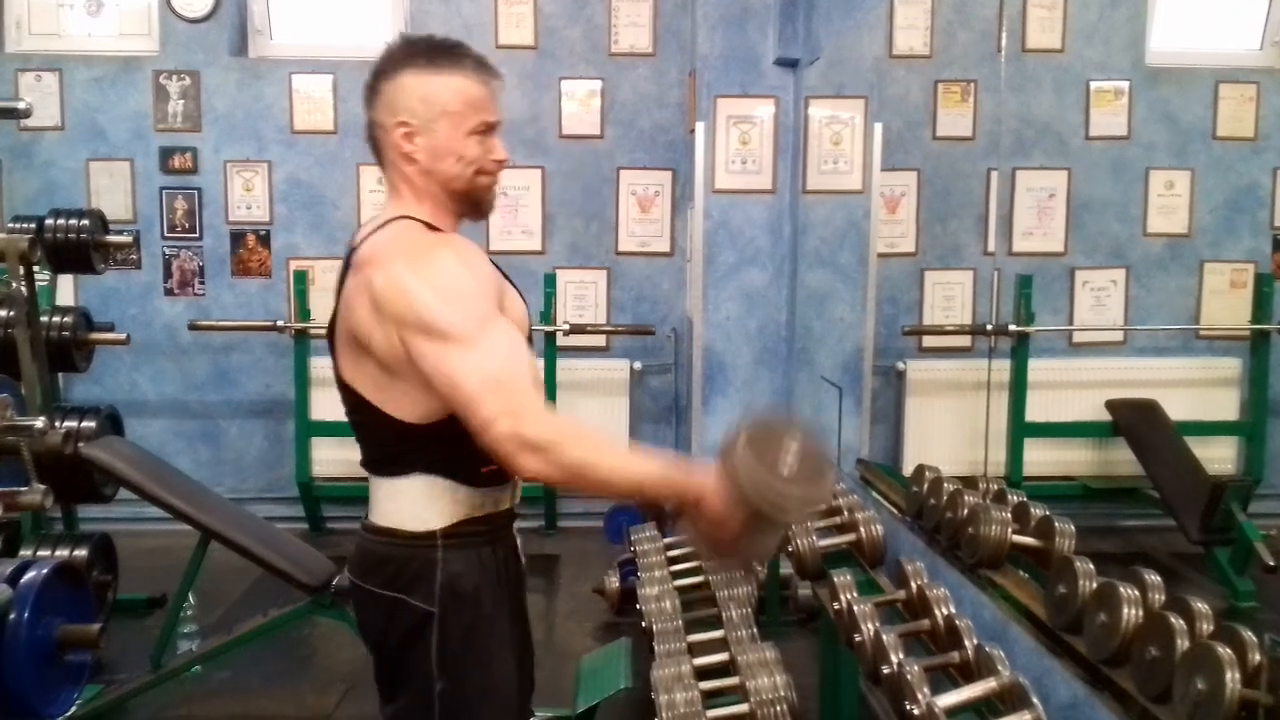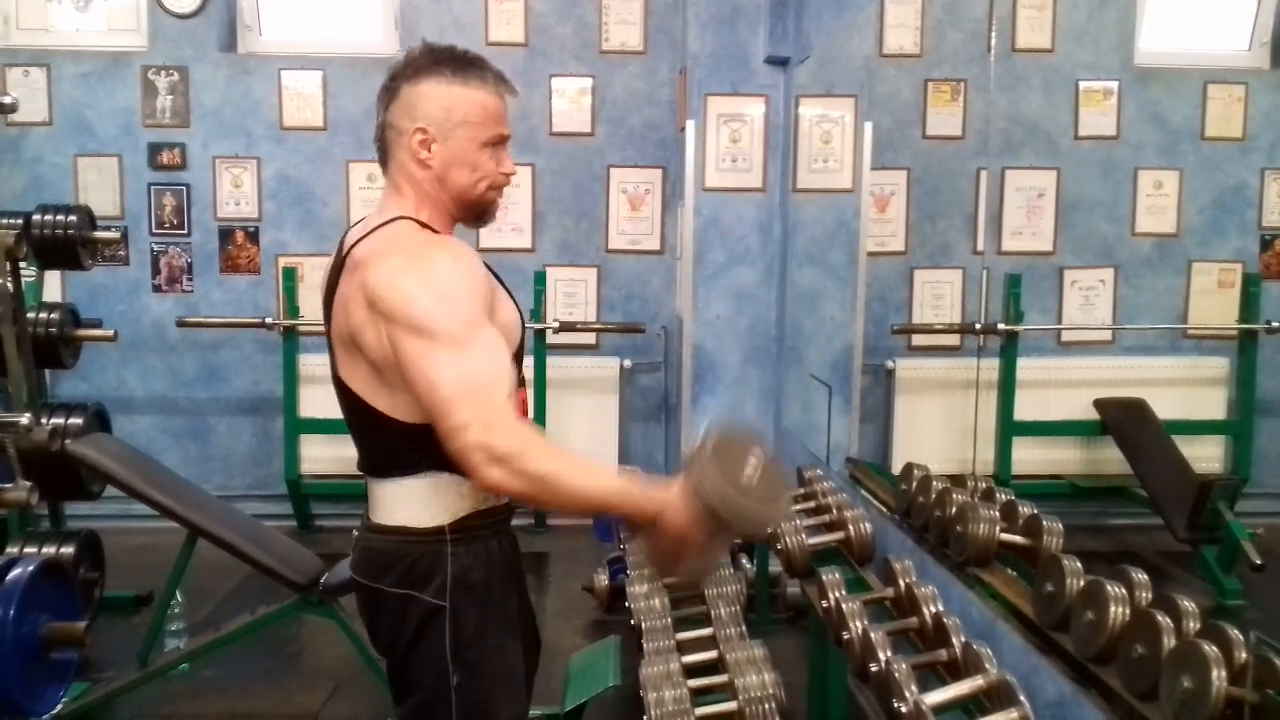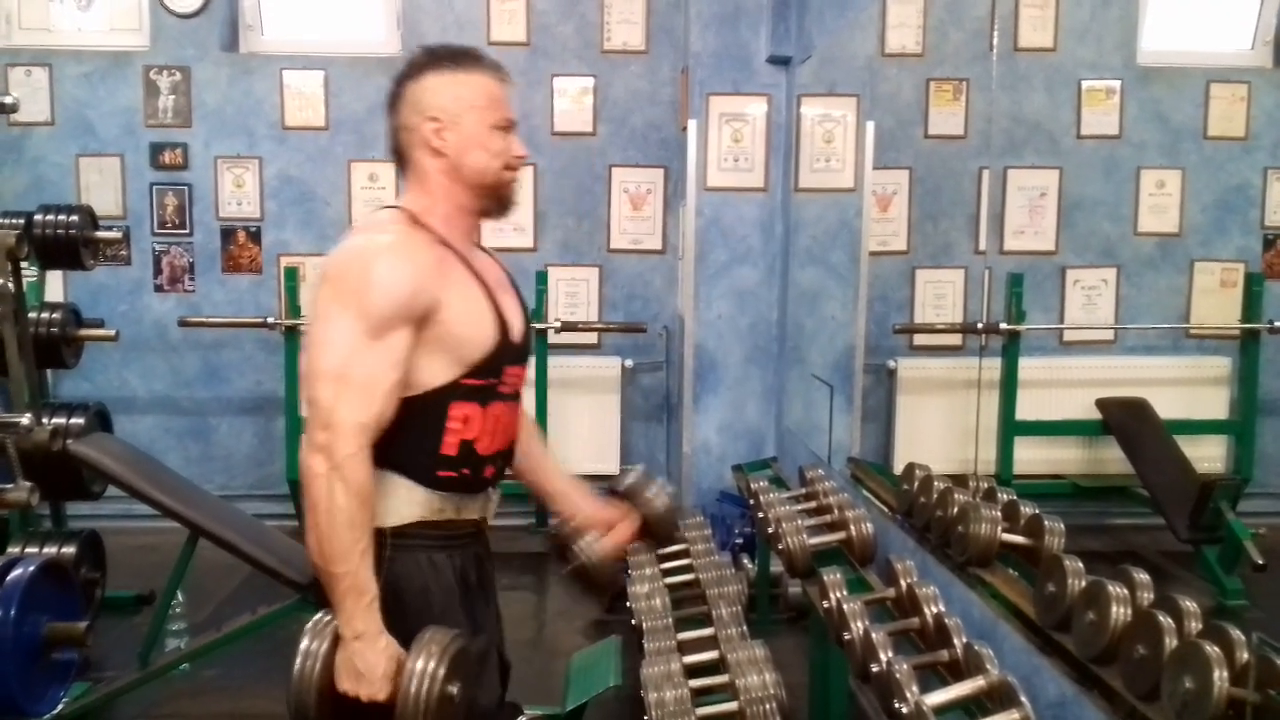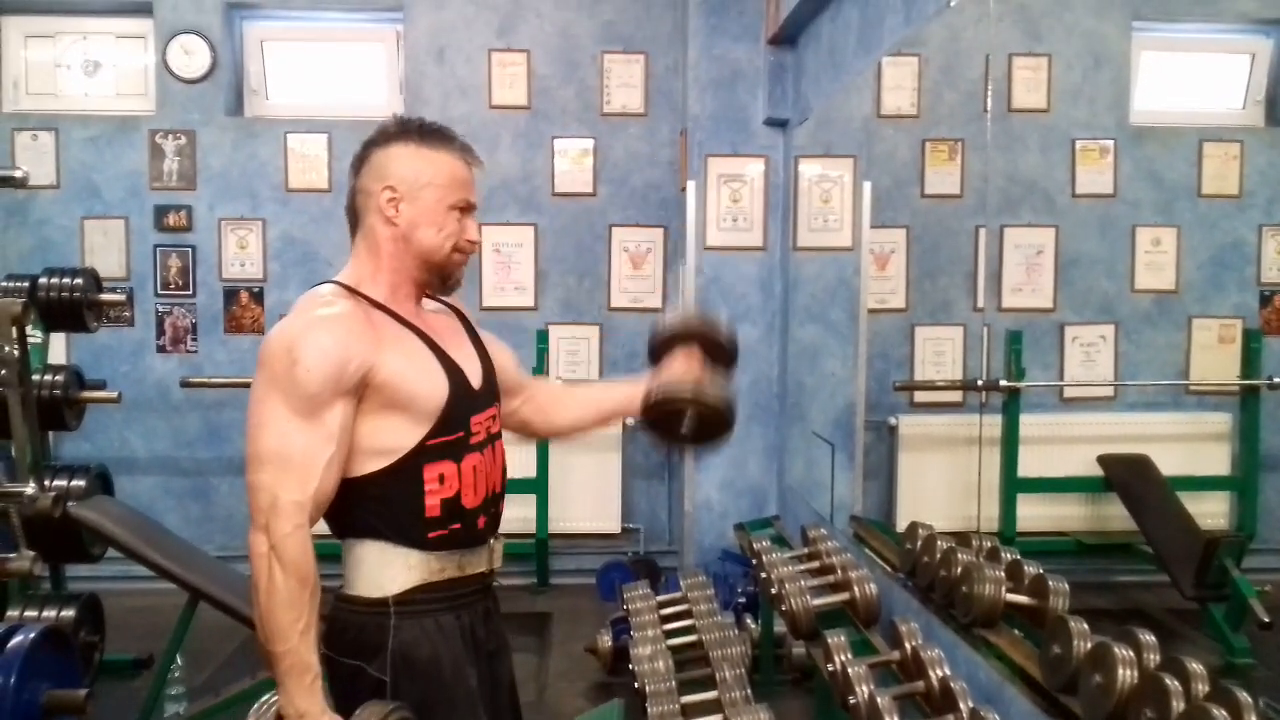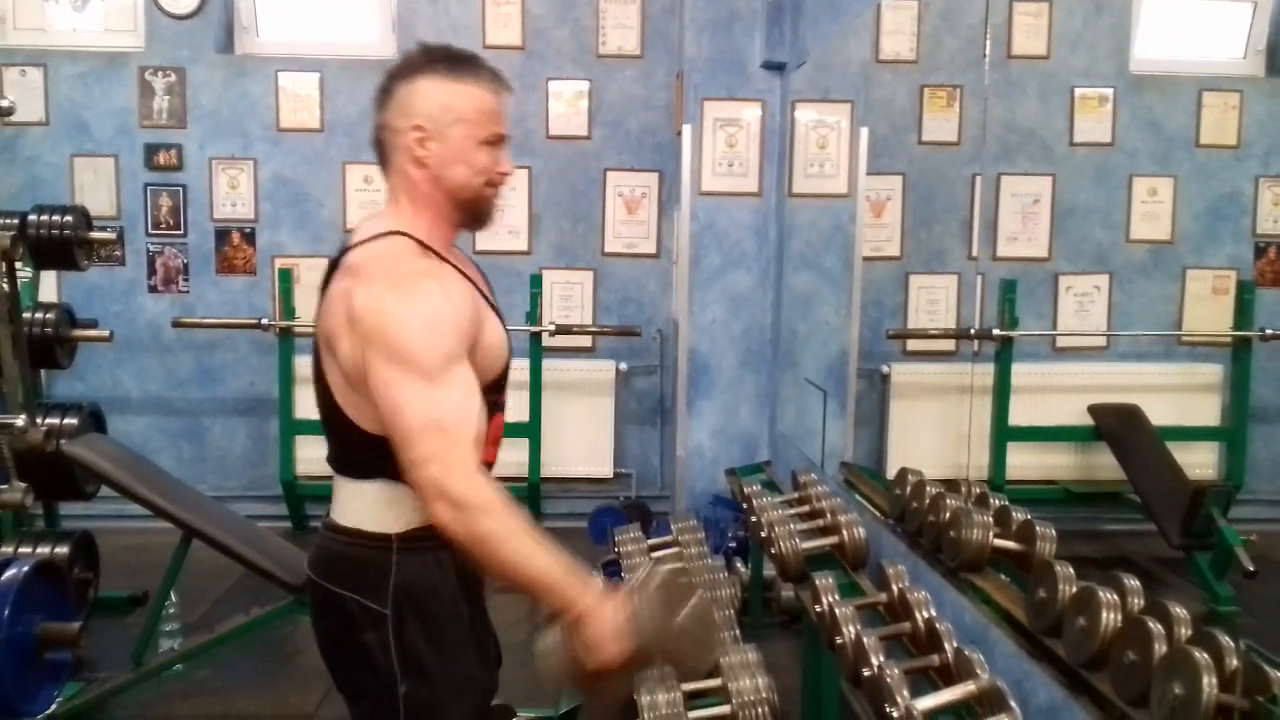
dt=1s
person 1, frame 1
left shoulder: (407, 249)
right shoulder: (423, 264)
right elbow: (530, 440)
right wrist: (689, 483)
left hip: (447, 553)
right hip: (438, 569)
person 1, frame 2
left shoulder: (386, 250)
right shoulder: (418, 265)
right elbow: (497, 452)
right wrist: (655, 502)
left hip: (441, 551)
right hip: (442, 565)
person 1, frame 3
left shoulder: (475, 263)
right shoulder: (385, 260)
right elbow: (332, 450)
left wrist: (581, 505)
right wrist: (361, 628)
left hip: (460, 557)
right hip: (402, 571)
person 1, frame 4
left shoulder: (447, 322)
right shoulder: (325, 335)
left elbow: (536, 405)
right elbow: (277, 528)
left wrist: (655, 385)
left hip: (472, 613)
right hip: (399, 635)
person 1, frame 5
left shoulder: (409, 257)
right shoulder: (405, 285)
right elbow: (451, 489)
right wrist: (585, 603)
left hip: (413, 561)
right hip: (390, 576)
